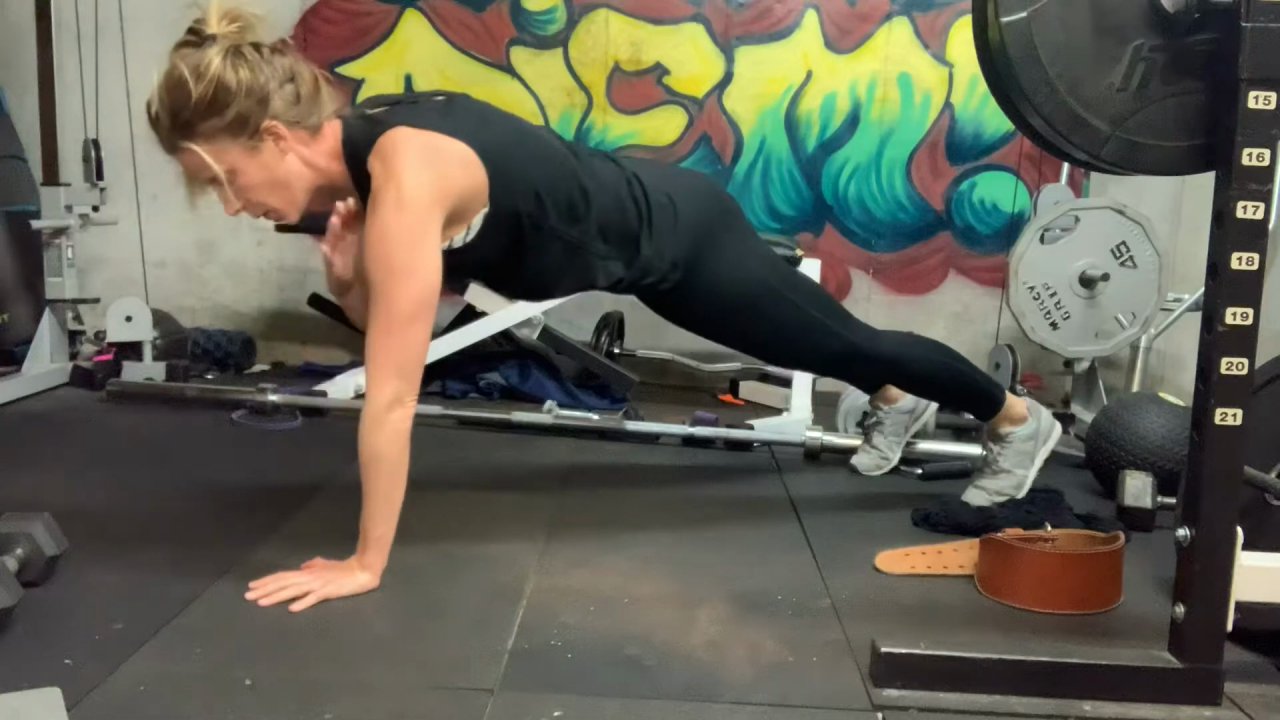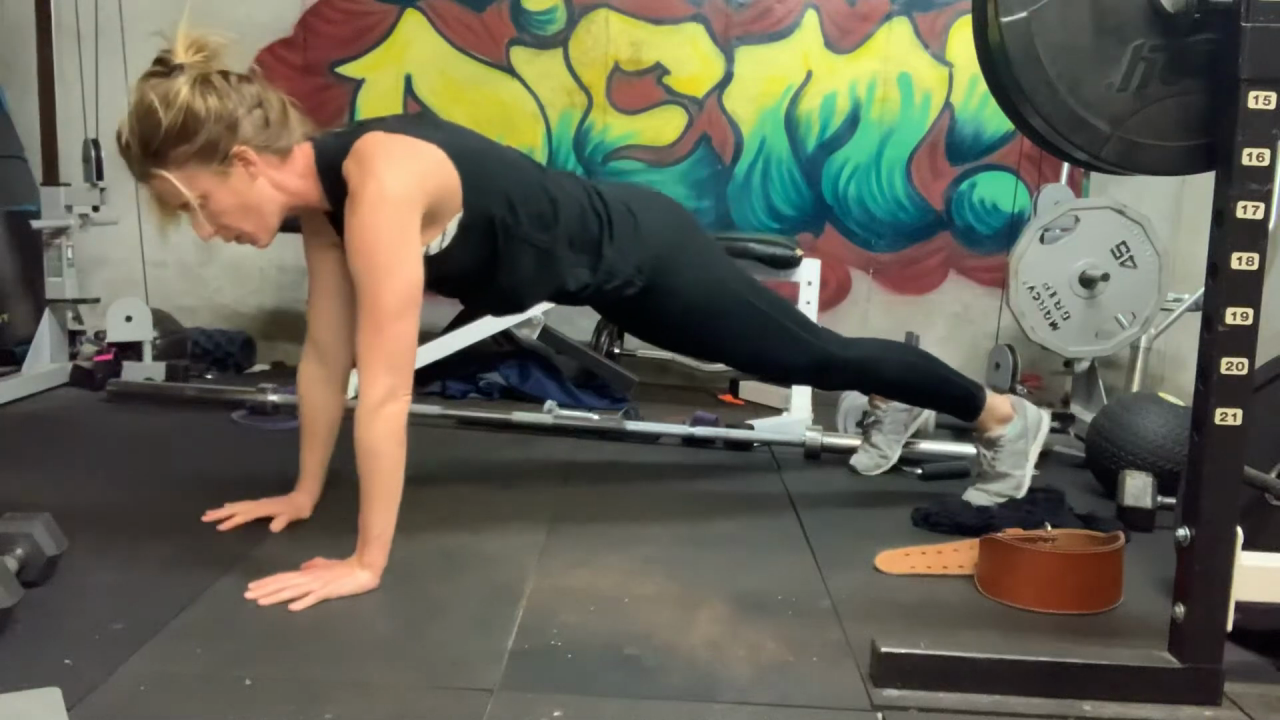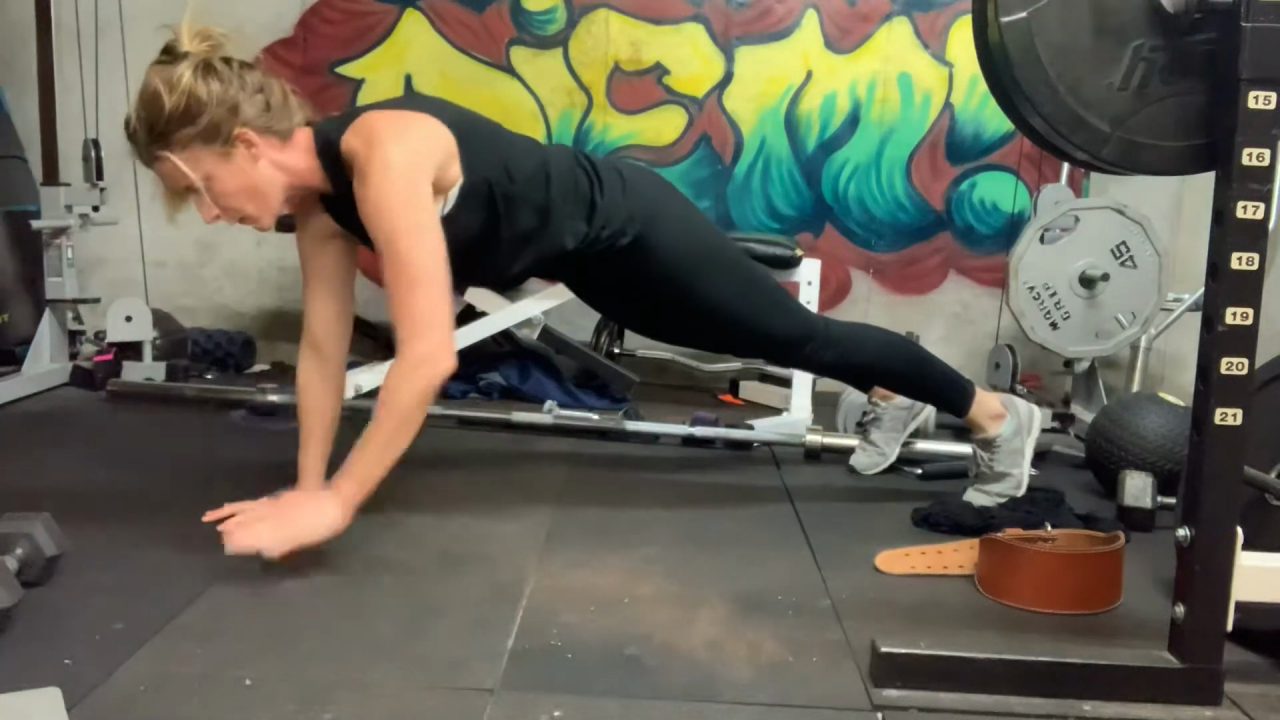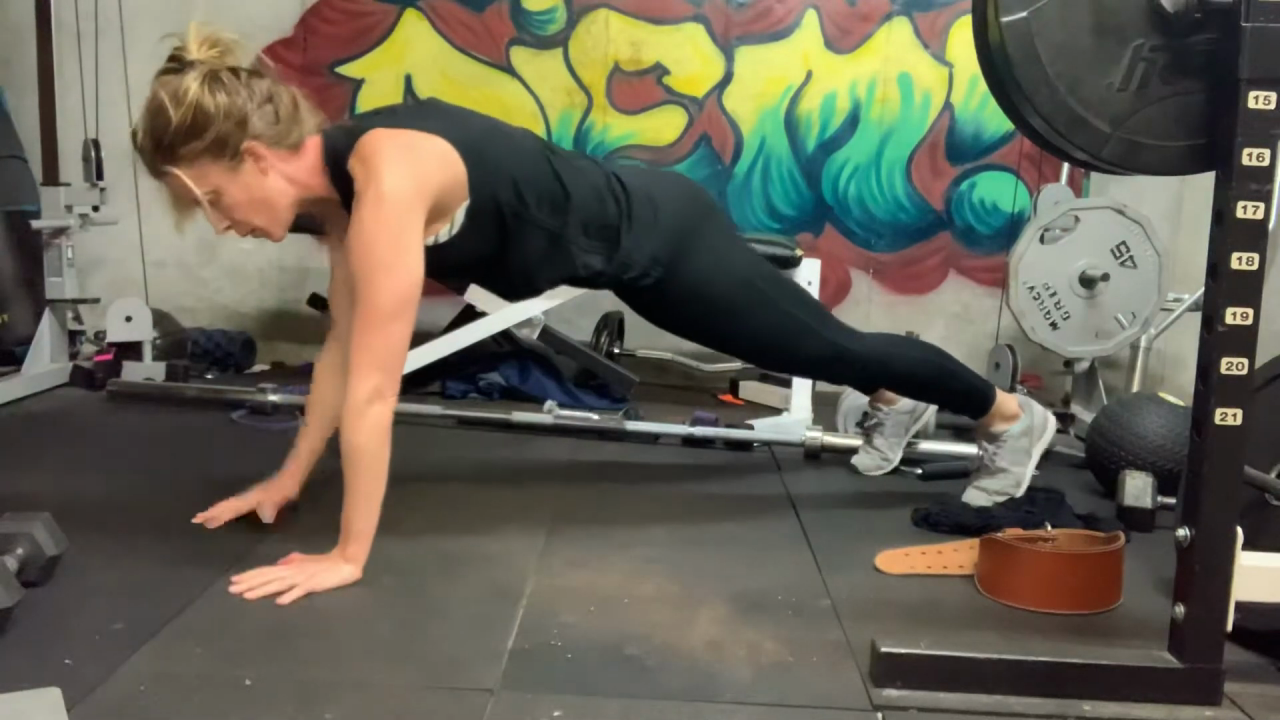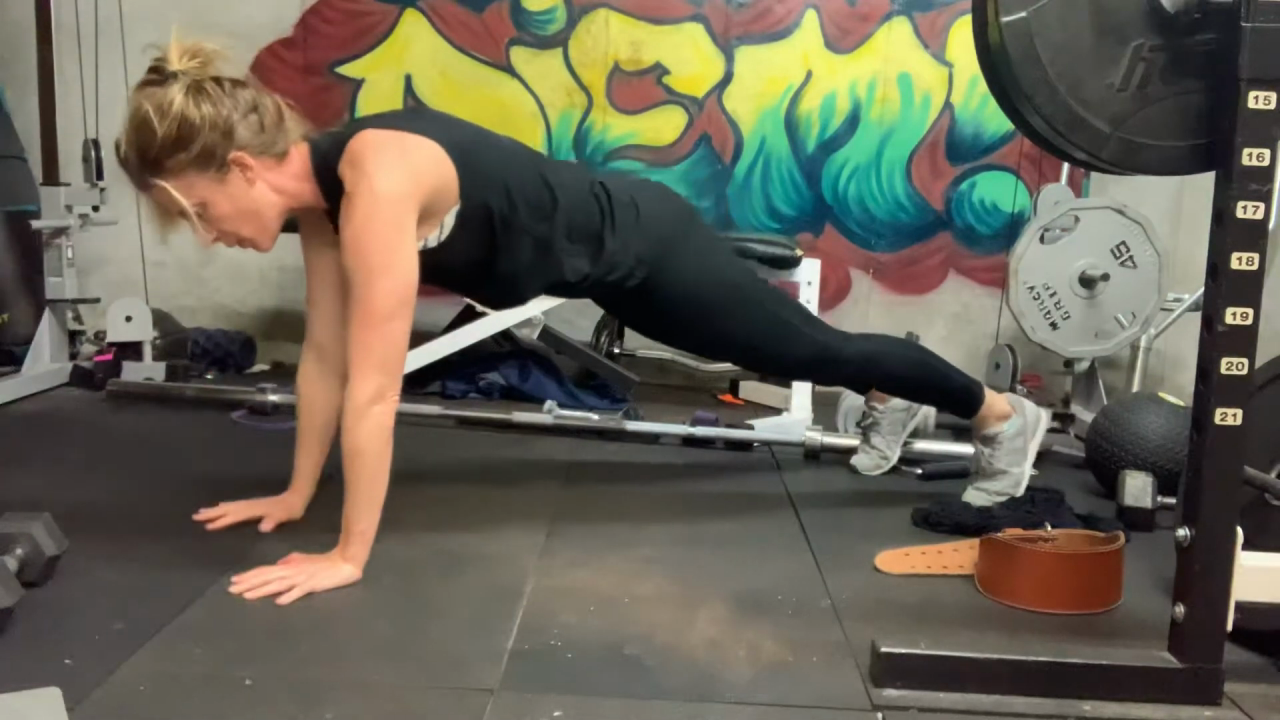
dt=1s
person 1, frame 1
left shoulder: (406, 172)
right shoulder: (353, 149)
left elbow: (392, 392)
right elbow: (393, 314)
left wrist: (366, 564)
right wrist: (348, 275)
left hip: (678, 235)
right hip: (636, 220)
left knee: (839, 344)
right knee: (821, 346)
left ankle: (1019, 422)
right ankle: (896, 403)
person 1, frame 2
left shoulder: (380, 180)
right shoulder: (319, 189)
left elbow: (385, 389)
right elbow: (324, 354)
left wrist: (367, 561)
right wrist: (304, 493)
left hip: (639, 252)
right hip: (600, 260)
left knee: (810, 355)
right knee: (794, 354)
left ankle: (1005, 418)
right ankle: (895, 406)
person 1, frame 3
left shoulder: (381, 156)
right shoulder: (313, 191)
left elbow: (427, 356)
right elbow: (323, 348)
left wrist: (336, 502)
right wrist: (305, 488)
left hip: (627, 225)
right hip: (583, 258)
left knee: (796, 334)
right knee: (771, 341)
left ankle: (997, 416)
right ankle: (891, 397)
person 1, frame 4
left shoulder: (386, 177)
right shoulder: (335, 176)
left elbow: (373, 390)
right elbow: (344, 343)
left wrist: (347, 557)
right wrist: (290, 478)
left hip: (660, 237)
right hip: (622, 238)
left knee: (822, 348)
right knee: (807, 347)
left ankle: (1012, 418)
right ankle: (895, 406)
person 1, frame 5
left shoulder: (375, 179)
right shoulder: (319, 188)
left elbow: (373, 391)
right elbow: (325, 355)
left wrist: (348, 556)
right wrist: (296, 496)
left hip: (641, 244)
right hip: (605, 257)
left knee: (809, 347)
right knee: (789, 352)
left ankle: (1005, 416)
right ankle: (891, 401)
